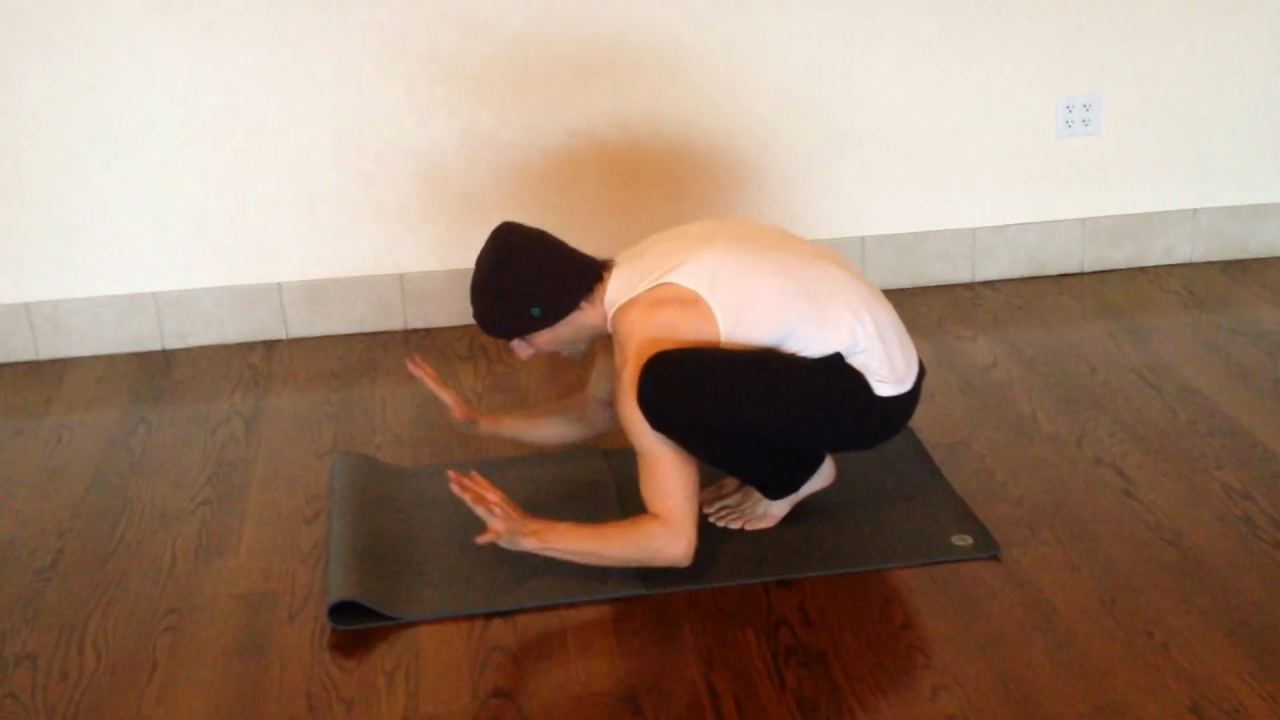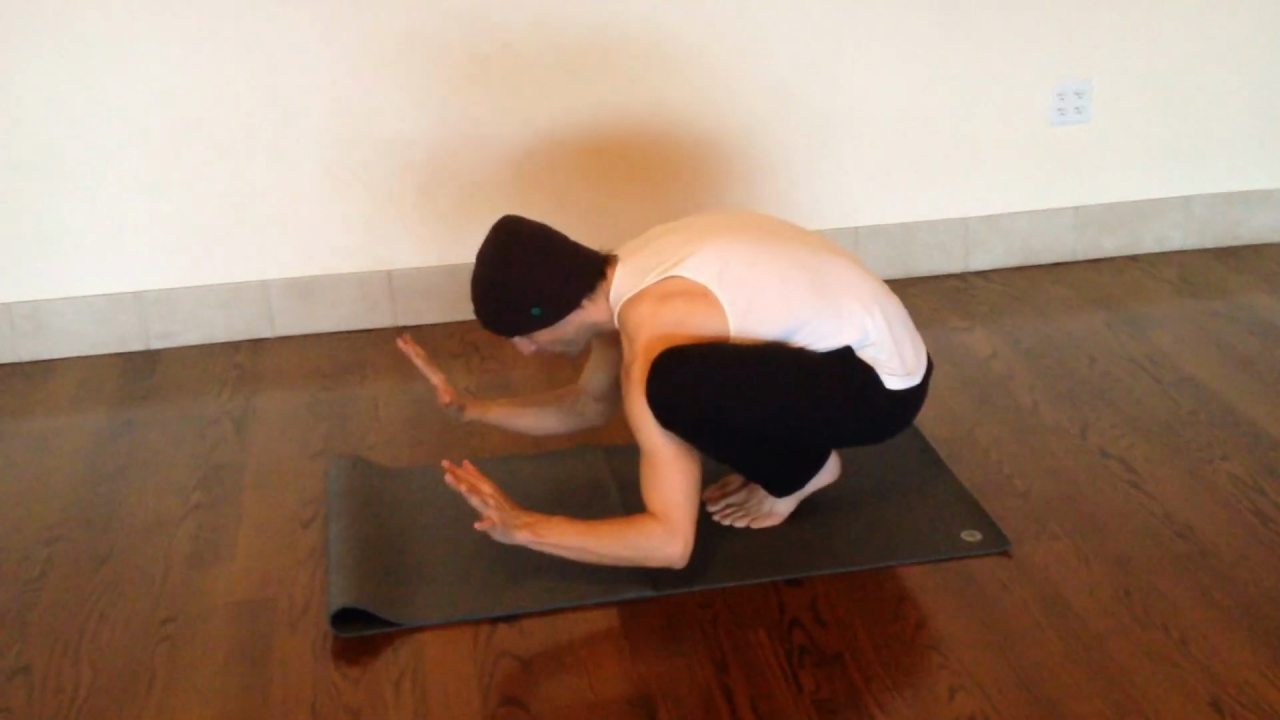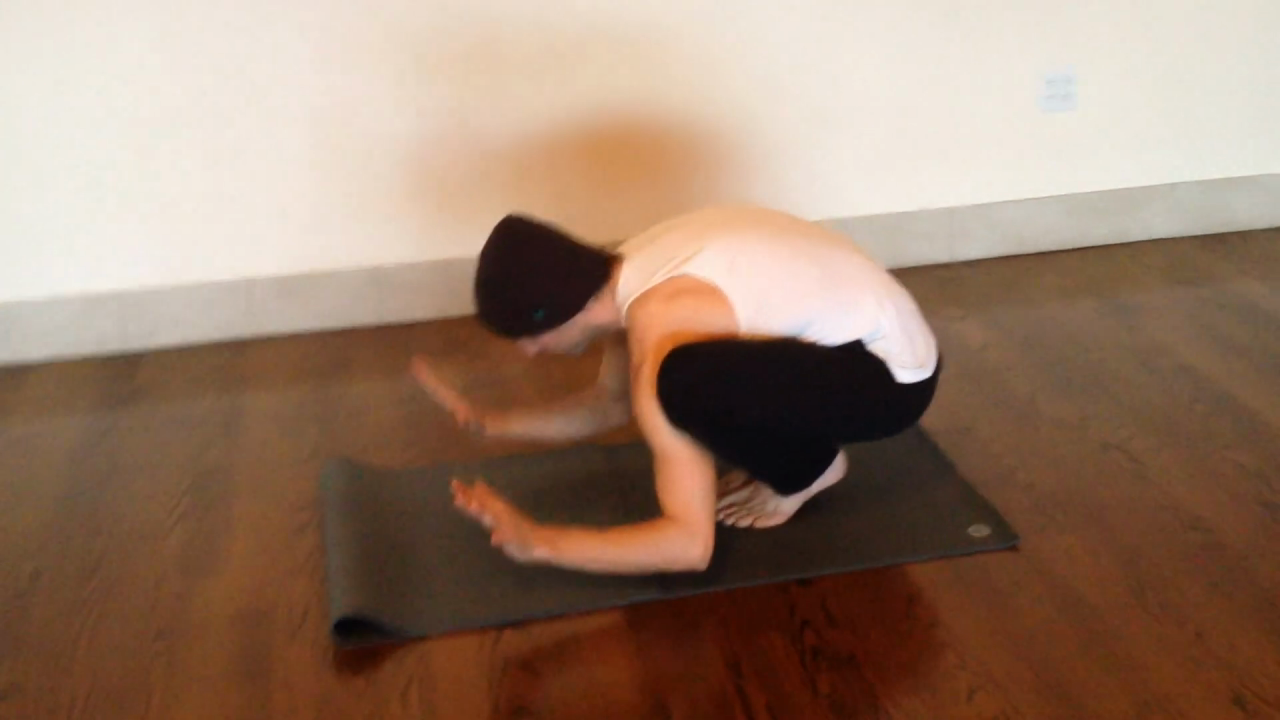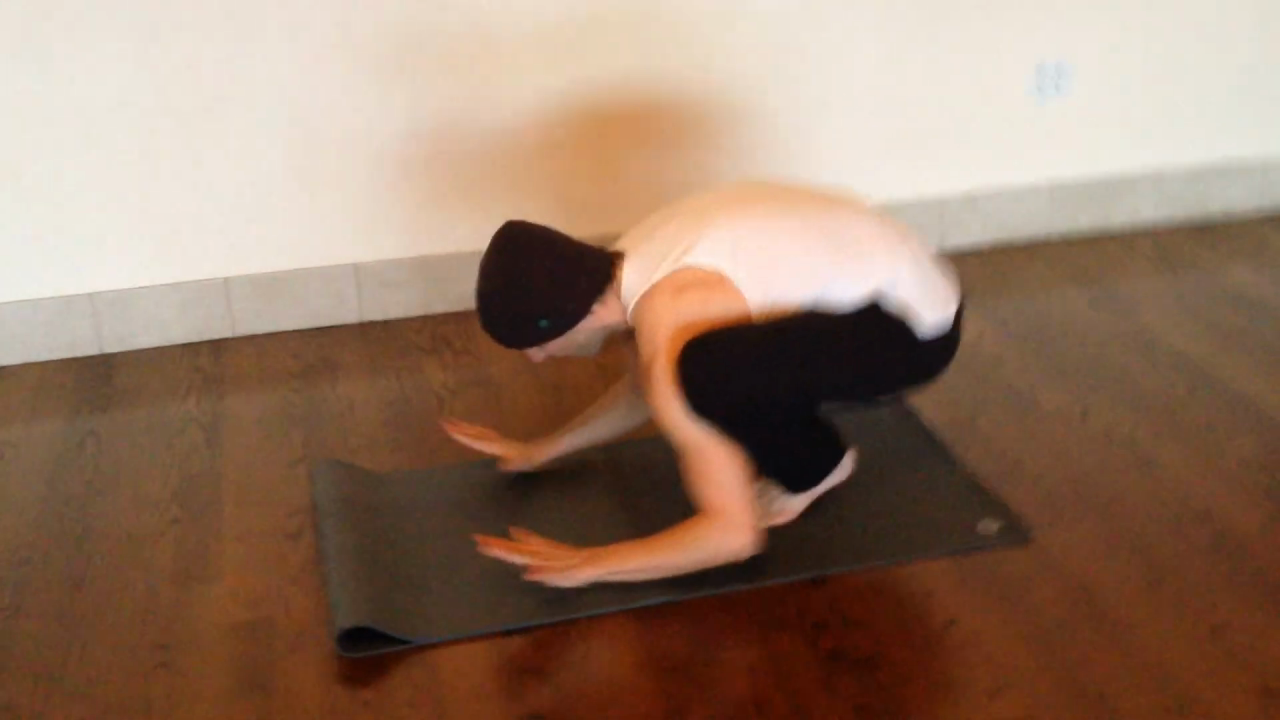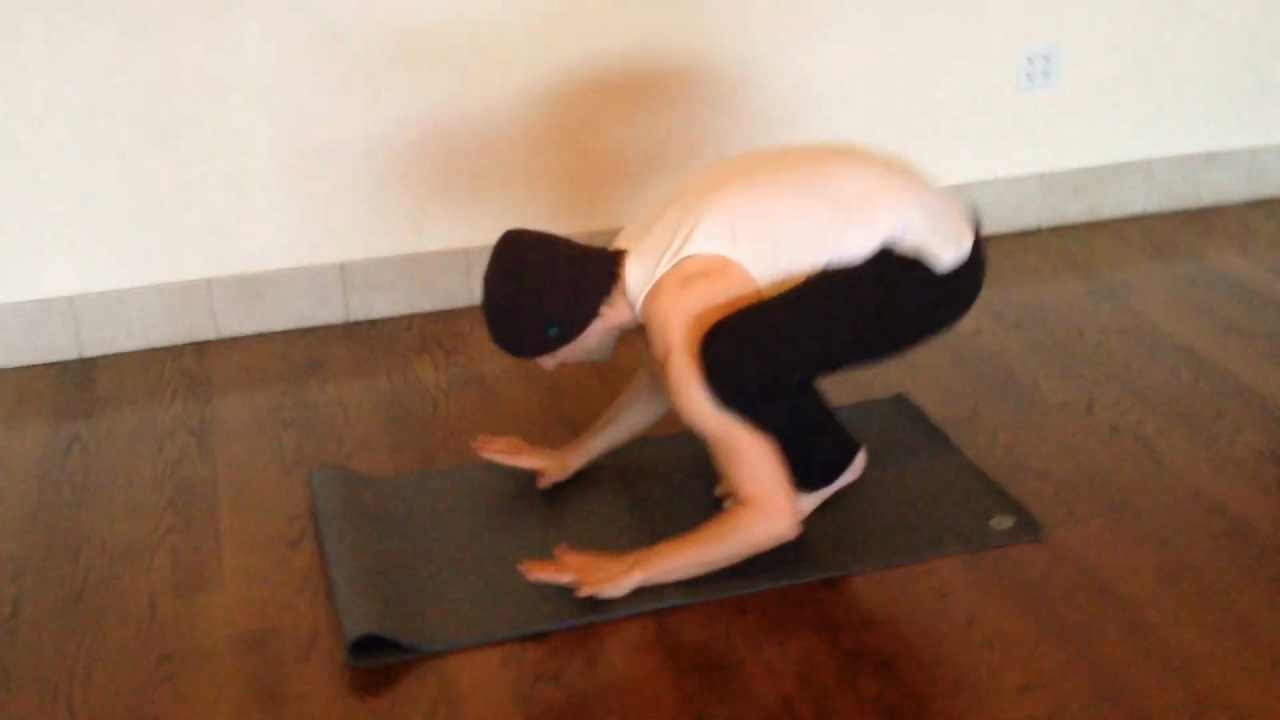
dt=0.2s
person 1, frame 1
left shoulder: (645, 341)
right shoulder: (623, 283)
left elbow: (675, 540)
right elbow: (596, 411)
left wrist: (529, 532)
right wrist: (483, 422)
left hip: (874, 390)
right hip: (857, 341)
left knee: (664, 389)
left ankle: (793, 477)
right ankle: (782, 460)
person 1, frame 2
left shoulder: (655, 337)
right shoulder: (624, 276)
left elbow: (671, 542)
right elbow: (590, 404)
left wrist: (523, 526)
right wrist: (472, 409)
left hip: (883, 382)
right hip: (852, 334)
left knee: (675, 383)
left ankle: (799, 472)
right ankle: (785, 455)
person 1, frame 3
left shoulder: (662, 341)
right shoulder: (630, 272)
left elbow: (691, 543)
right elbow: (612, 403)
left wrist: (538, 542)
right wrist: (491, 422)
left hip: (893, 375)
right hip: (863, 327)
left knee: (685, 383)
left ankle: (806, 471)
right ankle: (793, 451)
person 1, frame 4
left shoulder: (671, 338)
right shoulder: (634, 264)
left elbow: (735, 532)
right elbow: (646, 392)
left wrist: (583, 564)
right wrist: (540, 450)
left hip: (913, 324)
right hip: (884, 276)
left knee: (705, 371)
left ankle: (815, 468)
right ankle: (802, 450)
person 1, frame 5
left shoulder: (682, 328)
right shoulder: (635, 257)
left elbow: (775, 516)
left wrist: (631, 569)
right wrist: (574, 454)
left hip: (933, 261)
right hip: (899, 215)
left knee: (730, 357)
left ankle: (827, 466)
right ankle: (812, 450)
